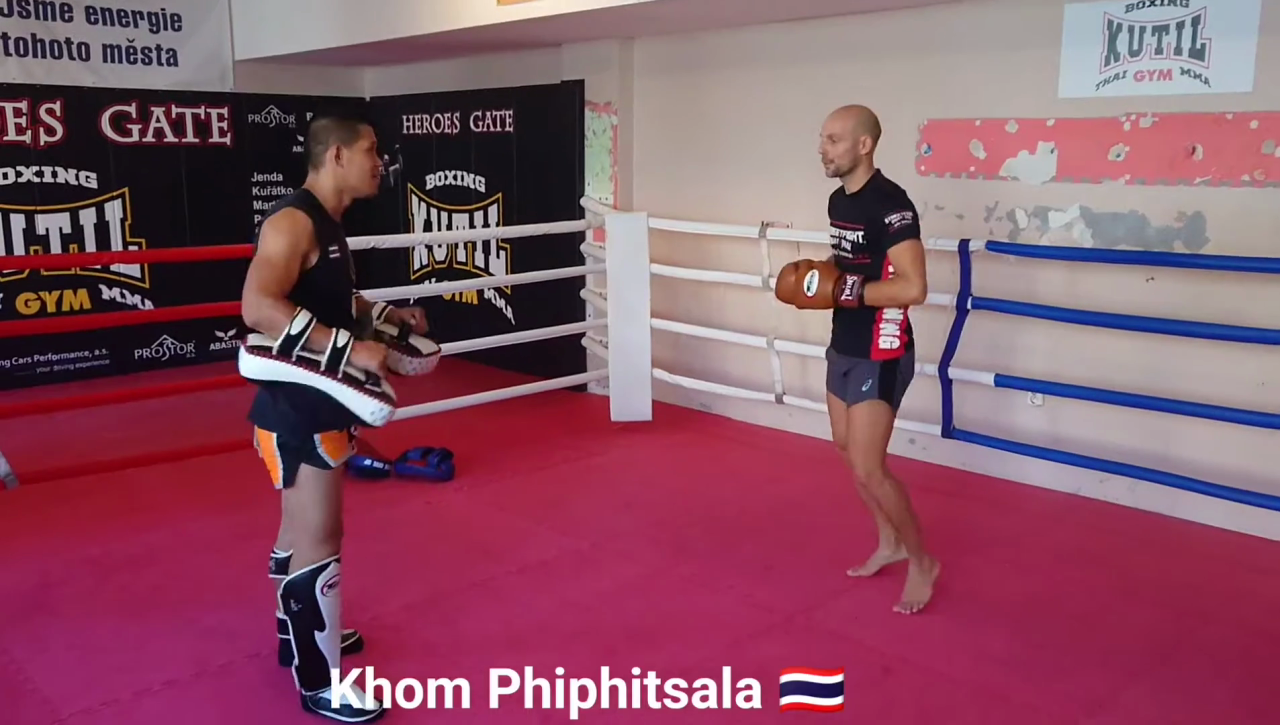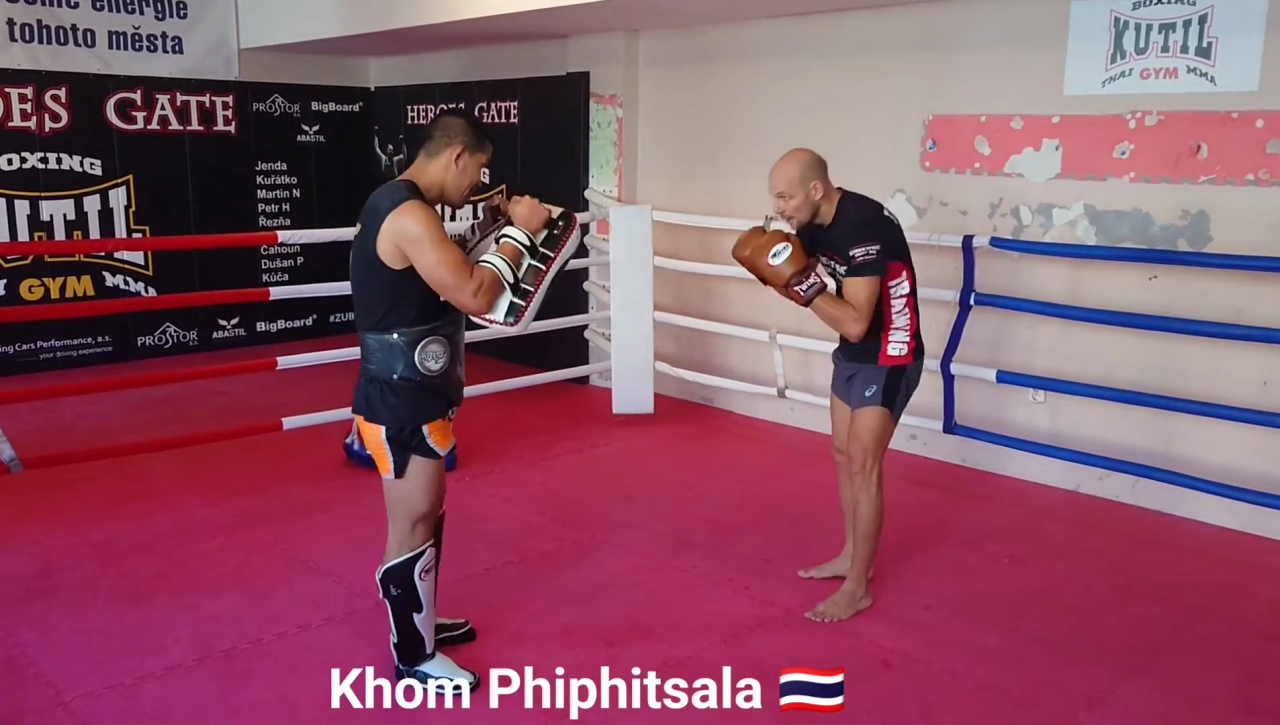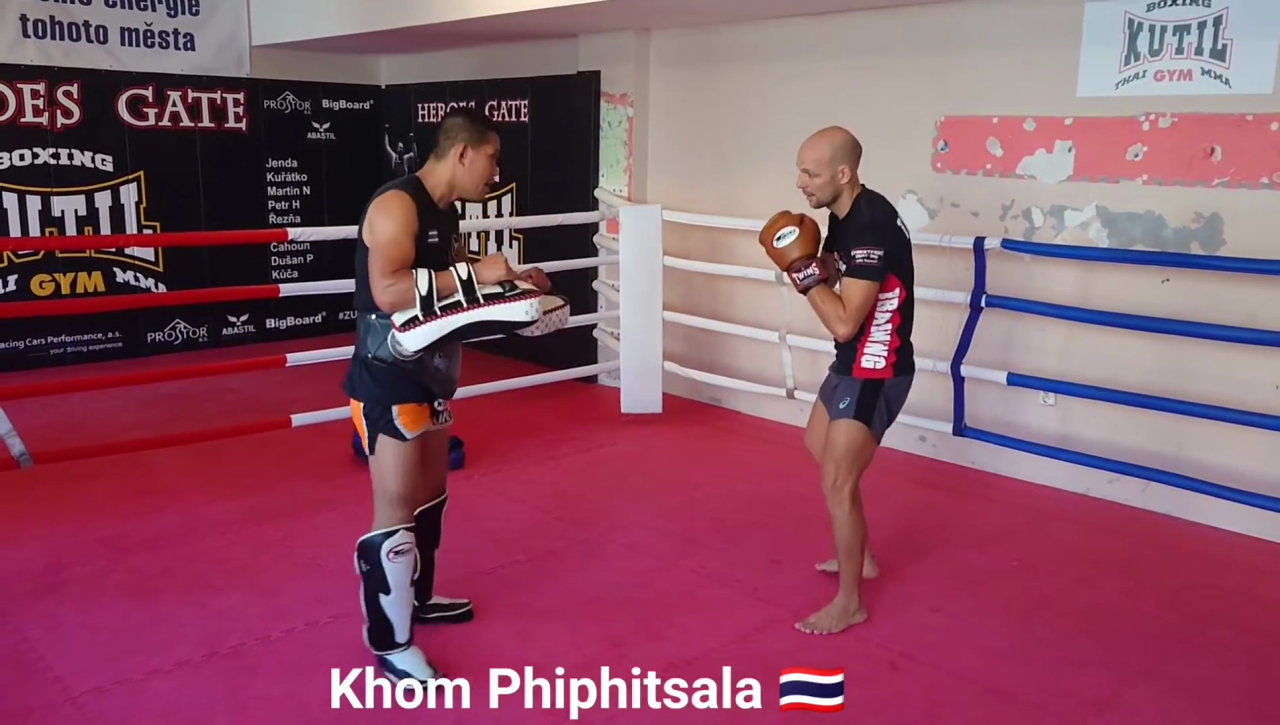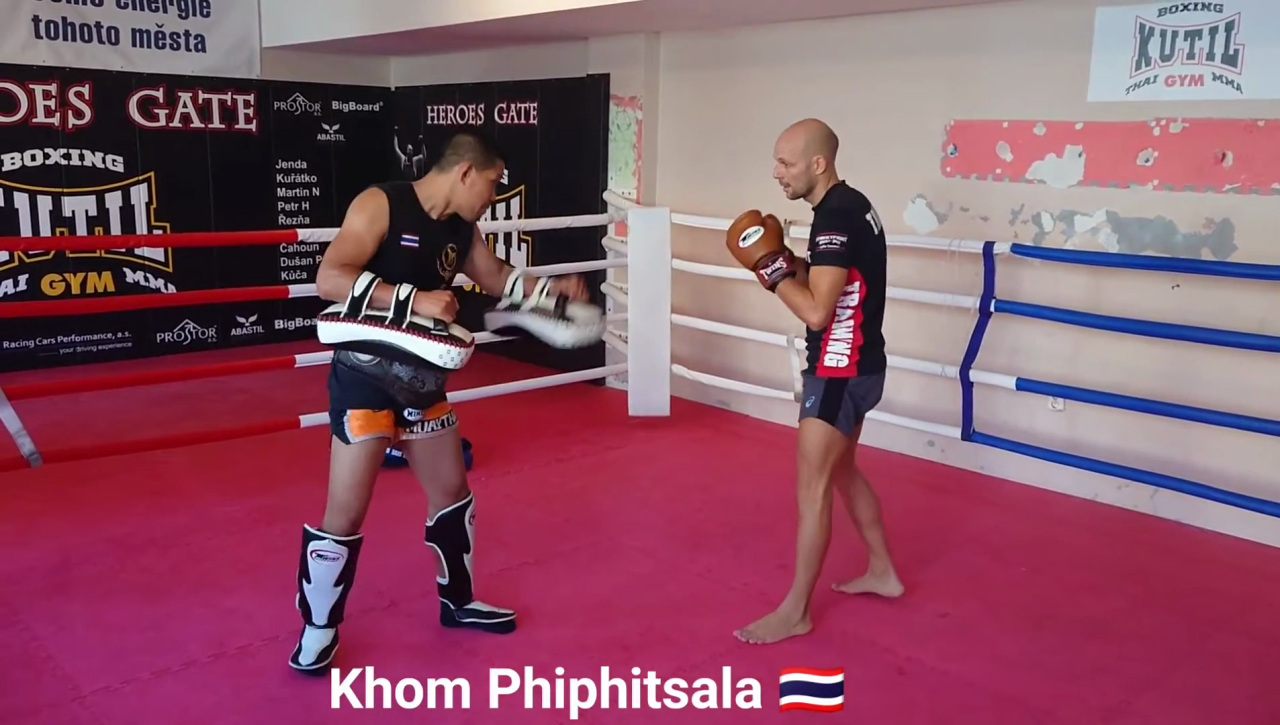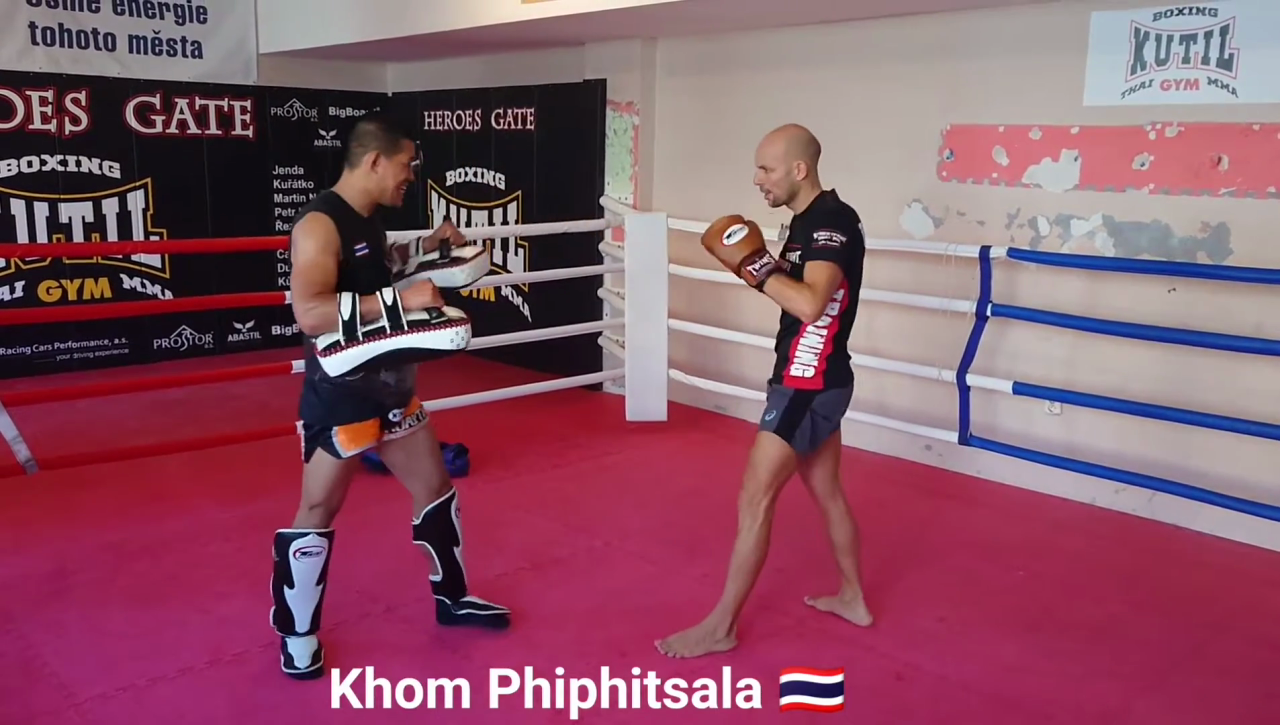
dt=1s
person 1, frame 1
left shoulder: (325, 223)
right shoulder: (291, 222)
right elbow: (260, 307)
left wrist: (385, 314)
right wrist: (351, 348)
left hip: (318, 407)
right hip: (297, 412)
left knee: (302, 533)
right knee: (318, 543)
left ankle: (301, 634)
person 1, frame 2
left shoulder: (395, 202)
right shoulder: (409, 216)
left elbow: (448, 277)
right elbow: (475, 296)
left wrist: (497, 229)
right wrist: (520, 233)
left hip: (403, 390)
right hip: (402, 400)
left knee: (425, 516)
right knee: (412, 528)
left ankle: (418, 620)
right ankle: (414, 658)
person 1, frame 3
left shoulder: (445, 211)
right shoulder: (396, 205)
right elbow: (390, 291)
left wrist: (508, 279)
right wrist: (474, 273)
left hip: (430, 377)
right hip: (388, 381)
left knee: (428, 493)
right knee: (396, 512)
left ankle: (417, 596)
right ankle: (392, 647)
person 1, frame 4
left shoulder: (460, 226)
right shoulder: (379, 204)
left elbow: (495, 277)
right elbow: (331, 278)
left wrist: (546, 288)
right wrist: (412, 300)
left hip: (423, 385)
right hip: (365, 384)
left knee: (452, 495)
right knee: (345, 515)
left ankle: (458, 601)
right ankle: (319, 627)
person 1, frame 5
left shoulder: (367, 219)
right shoulder: (319, 225)
right elbow: (311, 314)
left wrist: (426, 247)
right wrist: (400, 299)
left hip: (391, 388)
right hip: (338, 396)
left knee: (435, 489)
right knee: (318, 514)
left ankle: (451, 598)
right ankle: (296, 632)
person 2, frame 1
left shoulder: (891, 204)
right shoulder: (839, 202)
left elbow: (914, 285)
left wrist: (845, 291)
left hip: (881, 357)
right hip: (844, 349)
left knee: (867, 468)
right knee: (851, 455)
left ankle: (923, 563)
right ankle: (893, 544)
person 2, frame 2
left shoulder: (863, 226)
right shoulder: (812, 223)
left elbow: (855, 323)
right elbow: (797, 283)
left wrist: (803, 282)
right wrist: (774, 270)
left hip: (887, 359)
right hip: (851, 355)
left knee: (863, 466)
right knee: (843, 454)
left ankle: (857, 587)
right ankle: (851, 555)
person 2, frame 3
left shoulder: (872, 228)
right shoulder: (845, 214)
left elbow: (844, 323)
right elbow: (831, 276)
left wrist: (801, 269)
right wrist: (809, 260)
left hip: (876, 372)
right hip: (855, 364)
left knee: (836, 484)
right knee: (818, 447)
left ankle: (849, 603)
right ankle: (859, 555)
person 2, frame 4
left shoulder: (837, 219)
right shoulder: (847, 205)
left elbow: (816, 312)
left wrist: (767, 266)
right wrist: (782, 257)
left hip: (841, 371)
right hip: (856, 365)
left knee: (812, 489)
right knee: (842, 471)
left ankle: (796, 611)
right ankle: (882, 570)
person 2, frame 5
left shoulder: (830, 222)
right shoulder: (812, 219)
left elbow: (810, 305)
left wrist: (753, 265)
right wrist: (758, 263)
left hip: (807, 386)
right hip: (823, 381)
left knee: (755, 501)
right knee: (827, 493)
left ankle: (720, 626)
right ankle: (852, 598)
